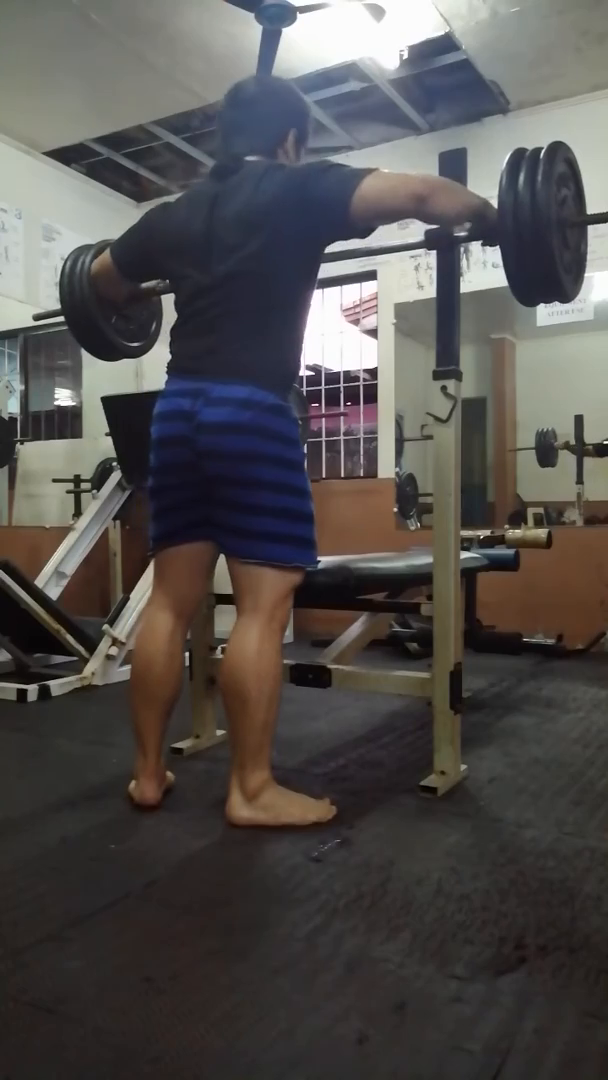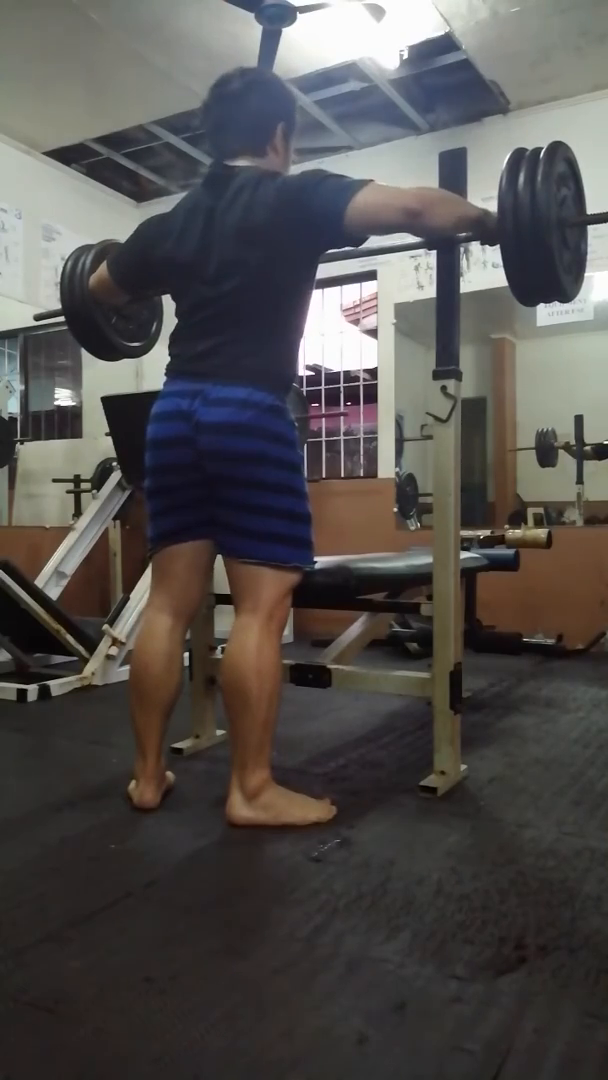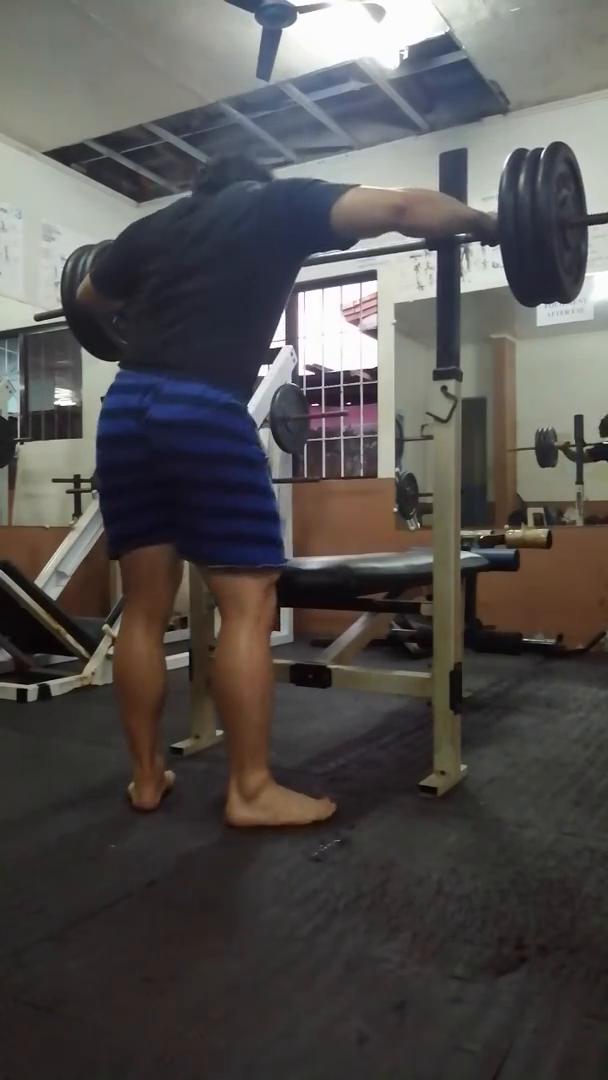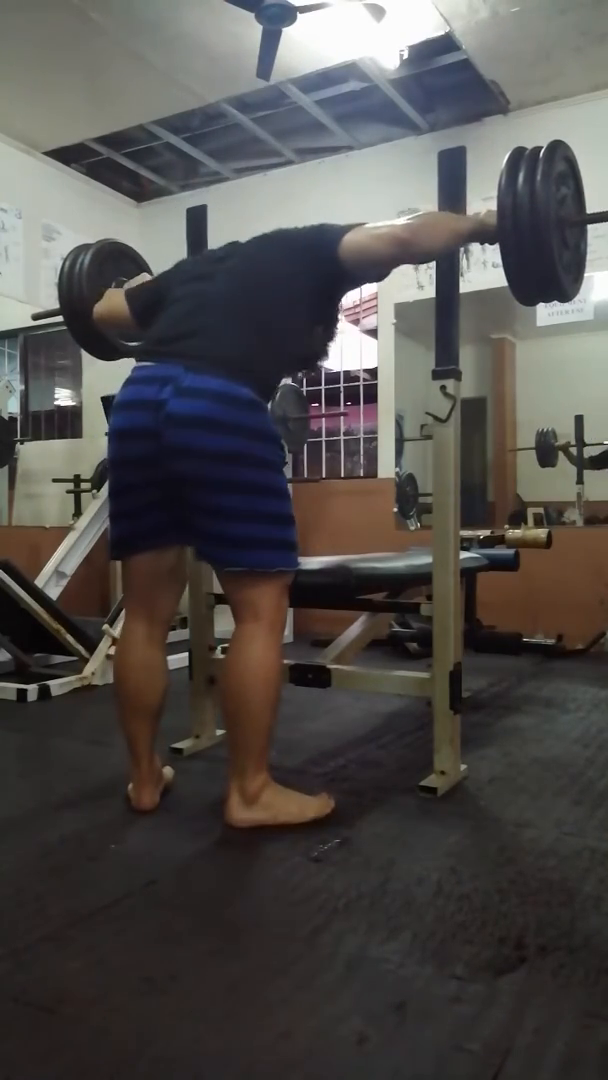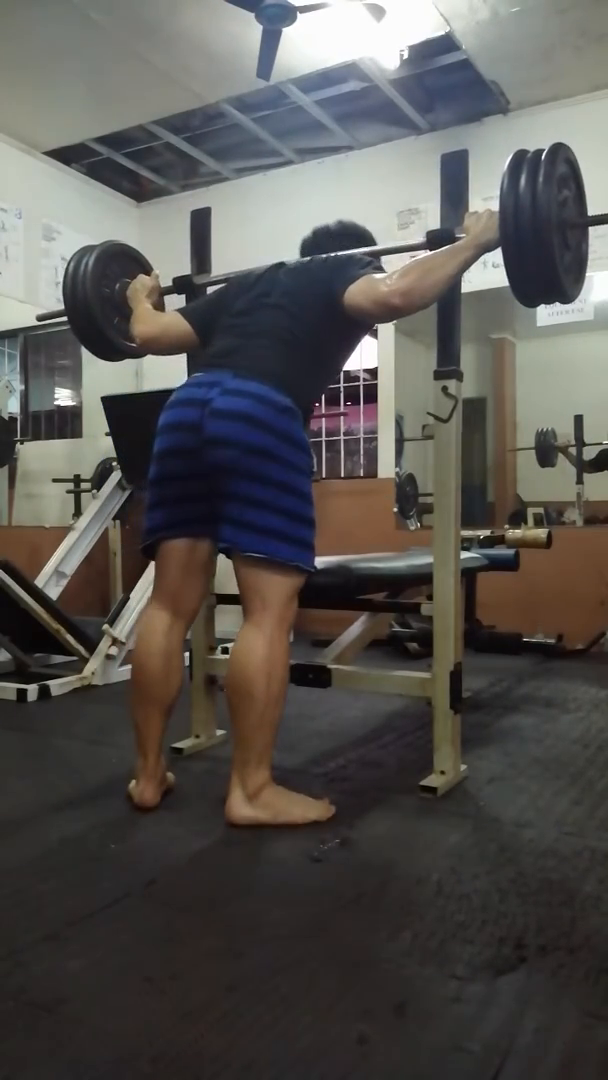
dt=1s
person 1, frame 1
left shoulder: (179, 213)
right shoulder: (299, 190)
left elbow: (102, 276)
right elbow: (416, 193)
right wrist: (486, 215)
left hip: (177, 407)
right hip: (249, 411)
left knee: (170, 600)
right knee: (263, 603)
left ankle: (148, 772)
right ankle: (252, 790)
person 1, frame 2
left shoulder: (174, 221)
right shoulder: (294, 199)
left elbow: (100, 287)
right elbow: (411, 206)
right wrist: (485, 220)
left hip: (175, 410)
right hip: (248, 414)
left knee: (170, 602)
right knee: (262, 605)
left ankle: (148, 774)
right ankle: (252, 790)
person 1, frame 3
left shoulder: (156, 224)
right shoulder: (279, 204)
left elbow: (87, 295)
right elbow: (400, 206)
right wrist: (482, 223)
left hip: (124, 406)
right hip: (205, 412)
left knee: (144, 610)
right knee: (248, 605)
left ankle: (146, 776)
right ankle: (252, 790)
person 1, frame 4
left shoulder: (200, 265)
right shoulder: (309, 254)
left elbow: (105, 312)
right elbow: (400, 238)
left wrist: (141, 289)
right wrist: (479, 226)
left hip: (137, 401)
right hip: (219, 409)
left knee: (146, 615)
right knee: (261, 608)
left ankle: (144, 778)
right ankle: (250, 792)
person 1, frame 5
left shoulder: (249, 283)
right shoulder: (347, 273)
left elbow: (149, 333)
right elbow: (391, 295)
left wrist: (141, 297)
right wrist: (475, 243)
left hip: (186, 409)
right hip: (259, 417)
left knee: (170, 605)
right knee: (269, 611)
left ankle: (148, 773)
right ankle: (251, 790)
